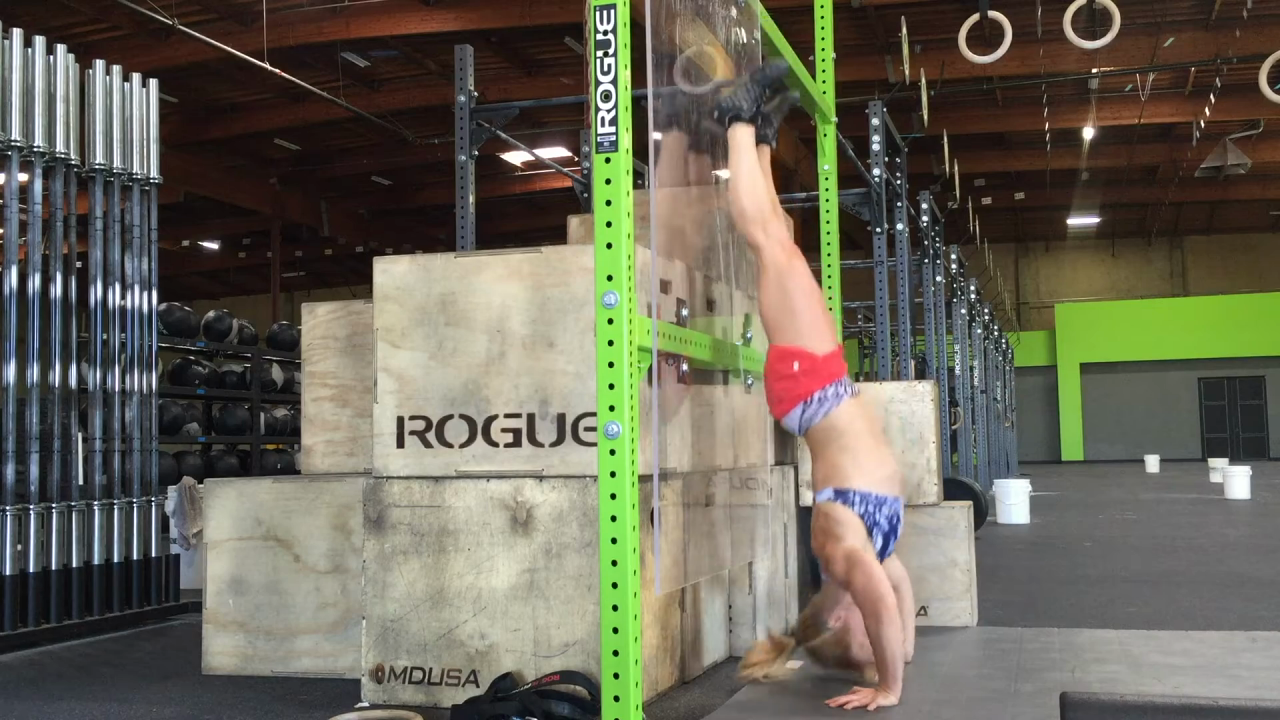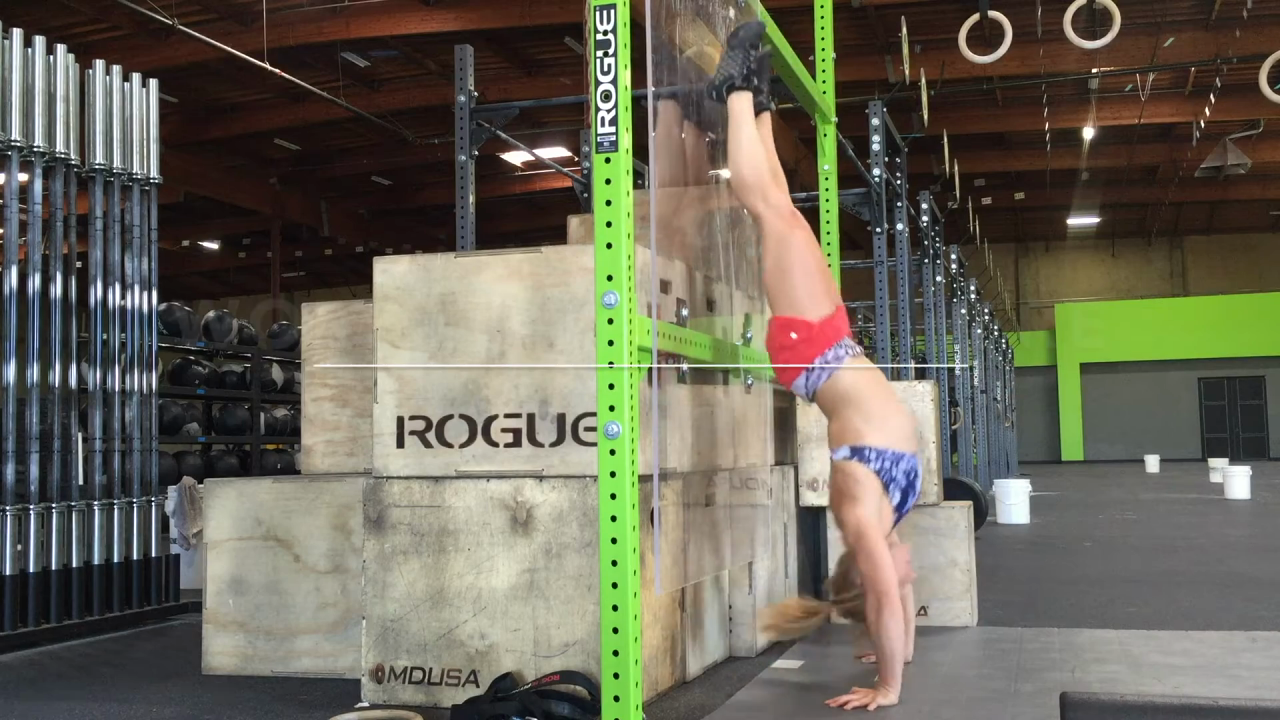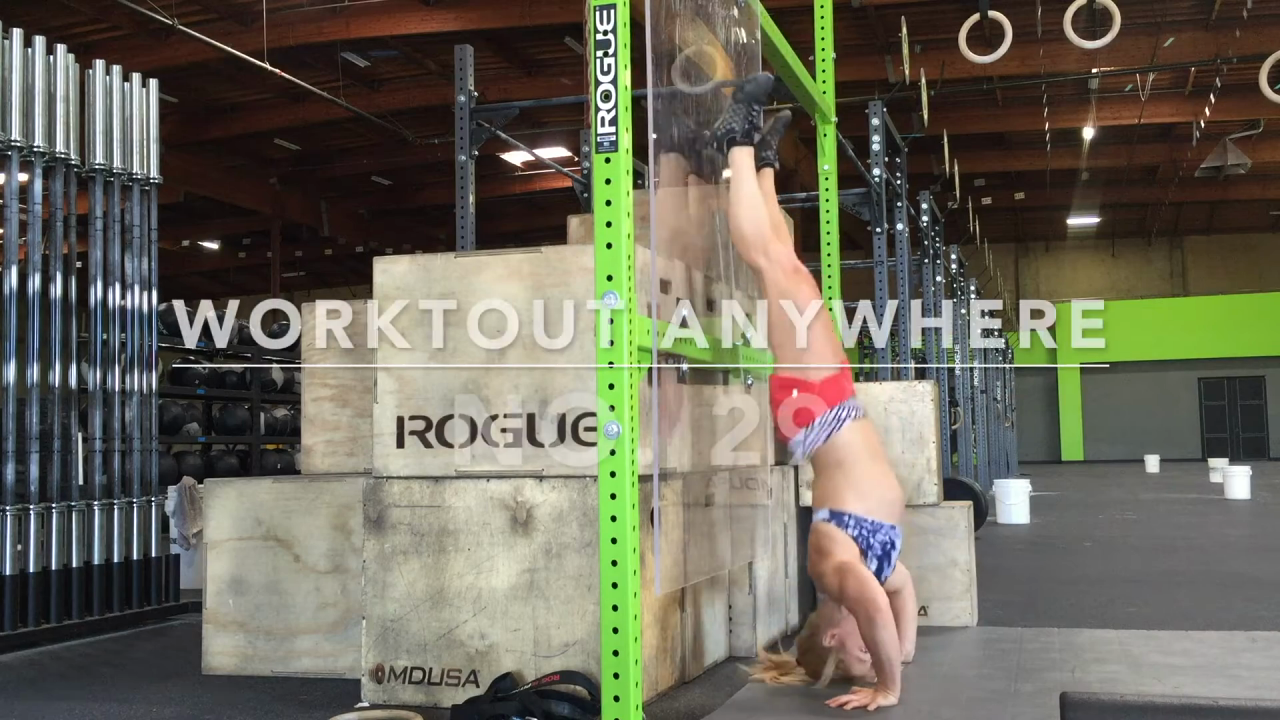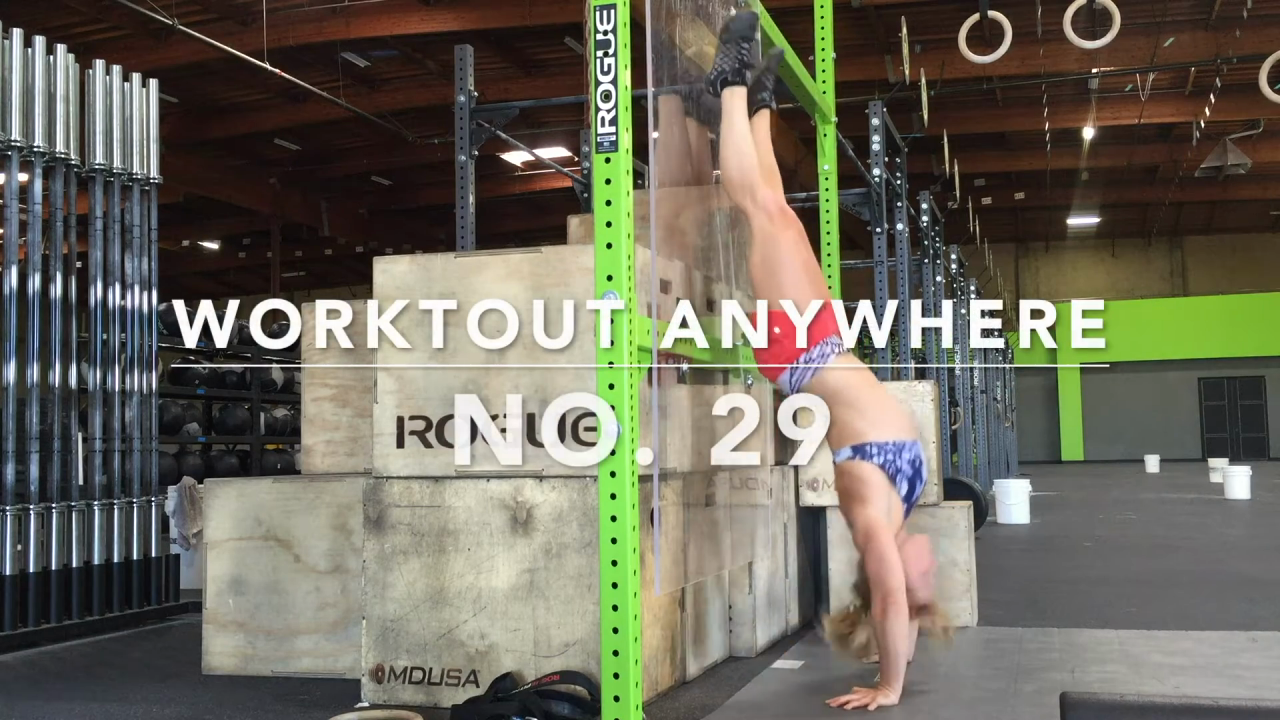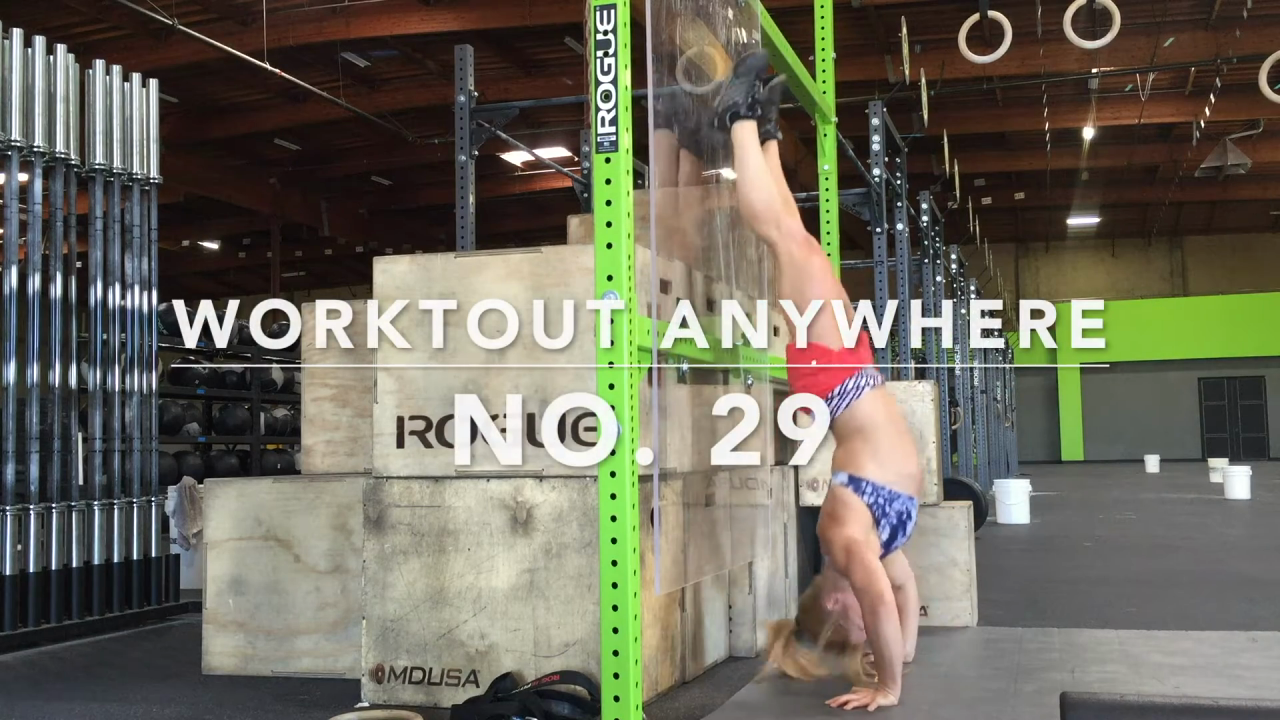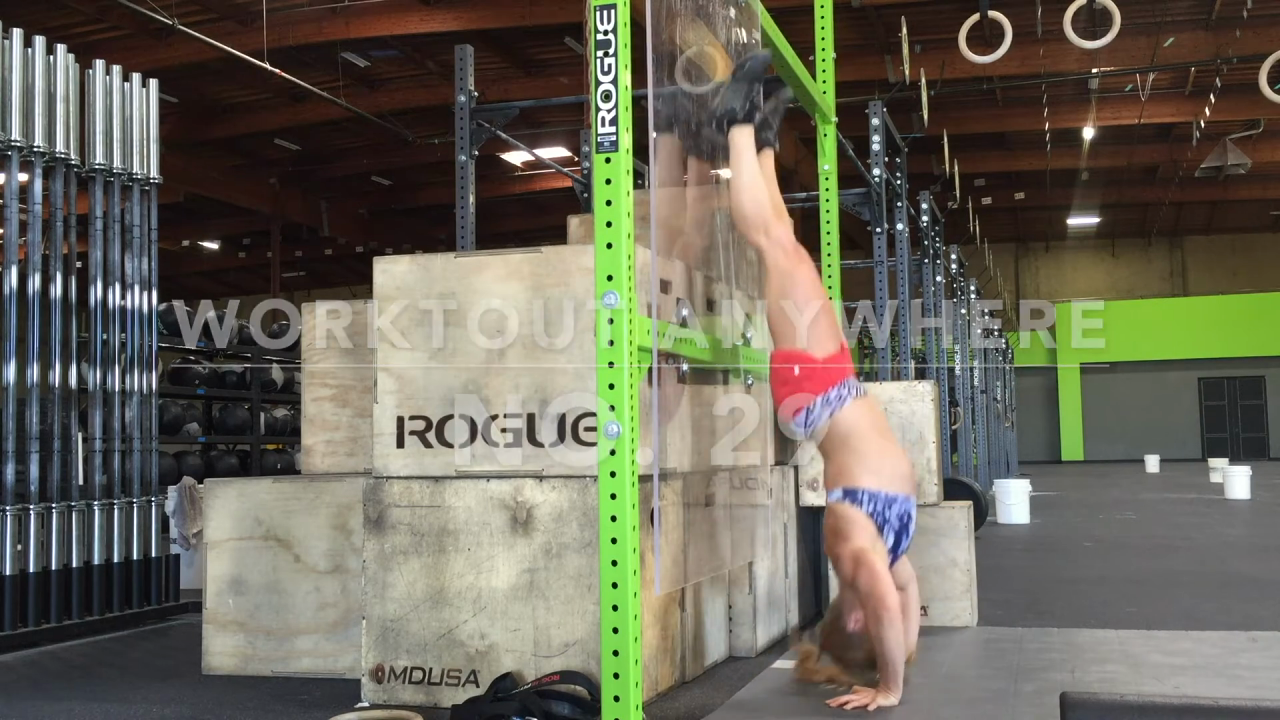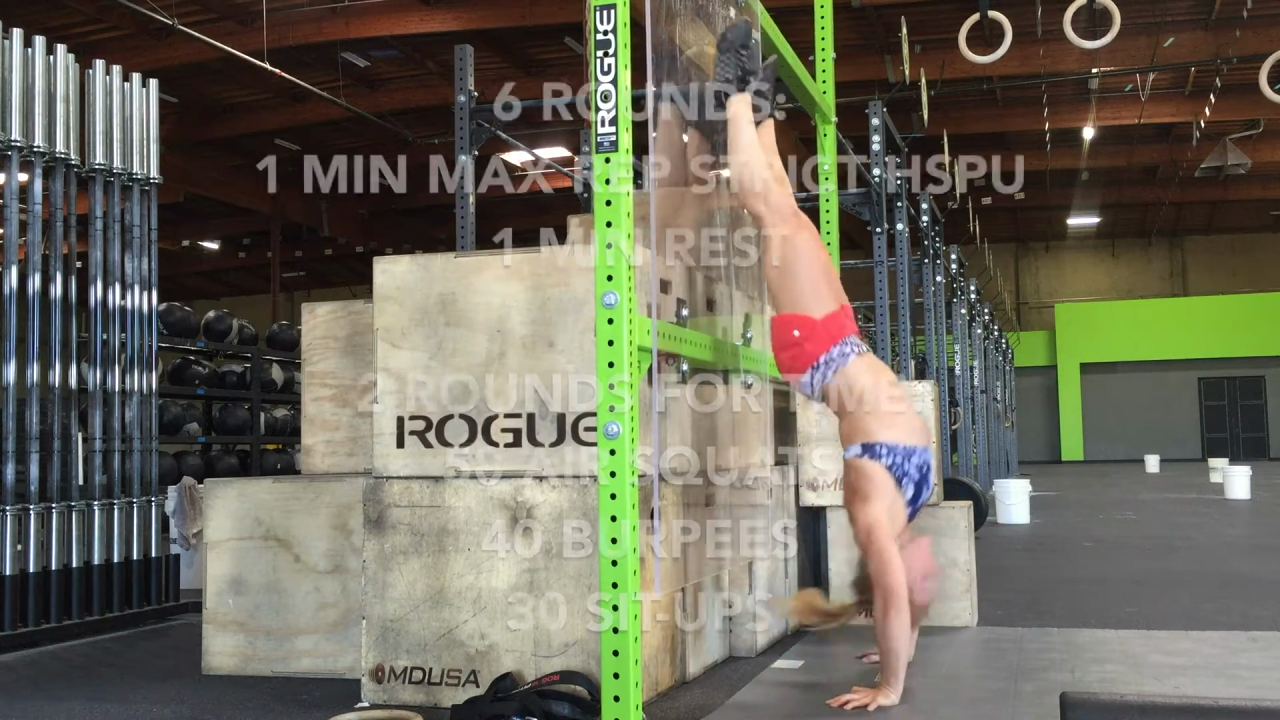
dt=0.5s
person 1, frame 1
right shoulder: (842, 544)
left wrist: (893, 671)
right wrist: (889, 686)
left hip: (817, 381)
right hip: (810, 380)
left knee: (774, 242)
right knee: (769, 239)
left ankle: (756, 131)
right ankle: (744, 119)
person 1, frame 2
left shoulder: (869, 504)
right shoulder: (862, 503)
right wrist: (888, 686)
left hip: (823, 348)
right hip: (815, 347)
left knee: (777, 210)
right knee: (772, 208)
left ankle: (752, 96)
right ankle: (739, 89)
person 1, frame 3
right shoulder: (838, 561)
left wrist: (896, 671)
right wrist: (888, 687)
left hip: (825, 400)
right hip: (815, 400)
left knee: (779, 263)
right knee: (774, 263)
left ankle: (759, 151)
right ankle: (744, 140)
person 1, frame 4
left shoulder: (883, 502)
right shoulder: (874, 506)
right wrist: (889, 687)
left hip: (813, 347)
right hip: (802, 348)
left knee: (772, 212)
right knee: (766, 209)
left ankle: (755, 95)
right ankle: (737, 82)
person 1, frame 5
right shoulder: (851, 529)
left wrist: (894, 670)
right wrist: (889, 687)
left hip: (841, 370)
right hip: (833, 369)
left knee: (791, 238)
right knee: (787, 237)
right ankle: (745, 115)
person 1, frame 6
left shoulder: (865, 539)
right shoulder: (858, 540)
right wrist: (889, 690)
left hip: (822, 386)
right hip: (817, 387)
left knee: (780, 245)
right knee: (777, 245)
left ankle: (758, 132)
right ankle: (741, 120)
person 1, frame 7
left shoulder: (889, 505)
right shoulder: (878, 505)
right wrist: (890, 687)
left hip: (827, 344)
right hip: (818, 345)
left knee: (779, 213)
right knee: (772, 209)
left ankle: (754, 99)
right ankle: (742, 89)
